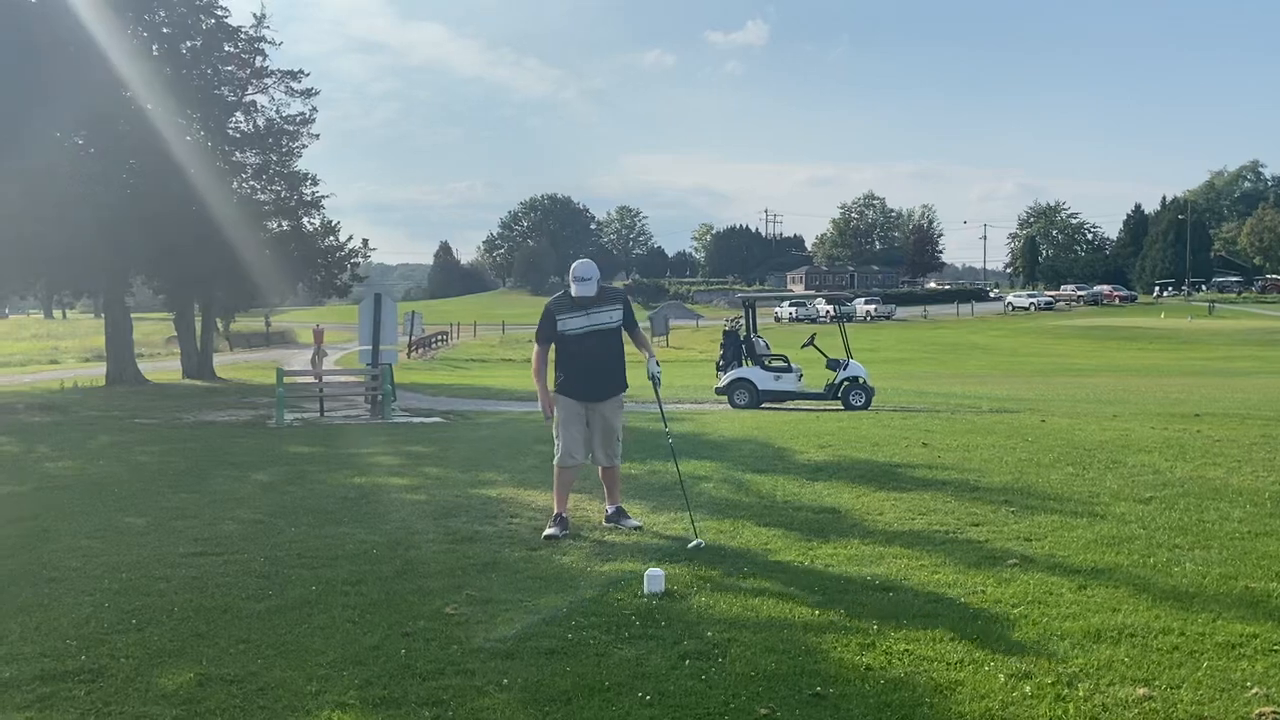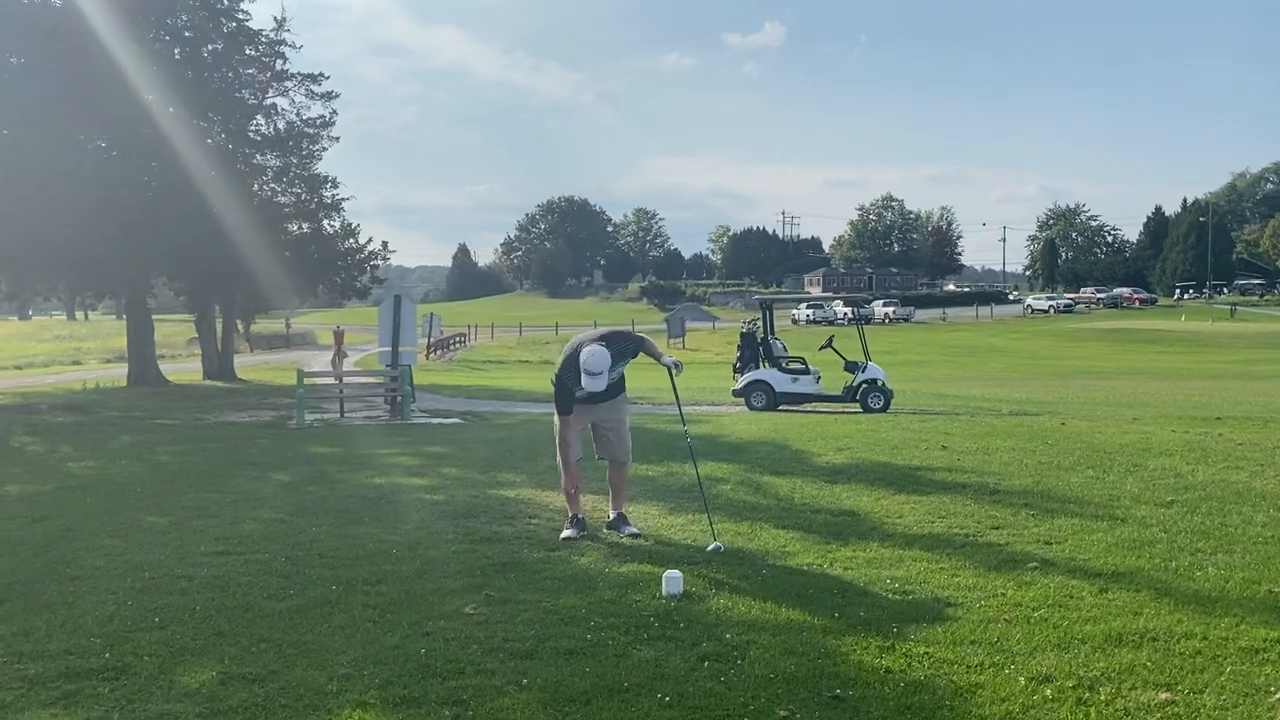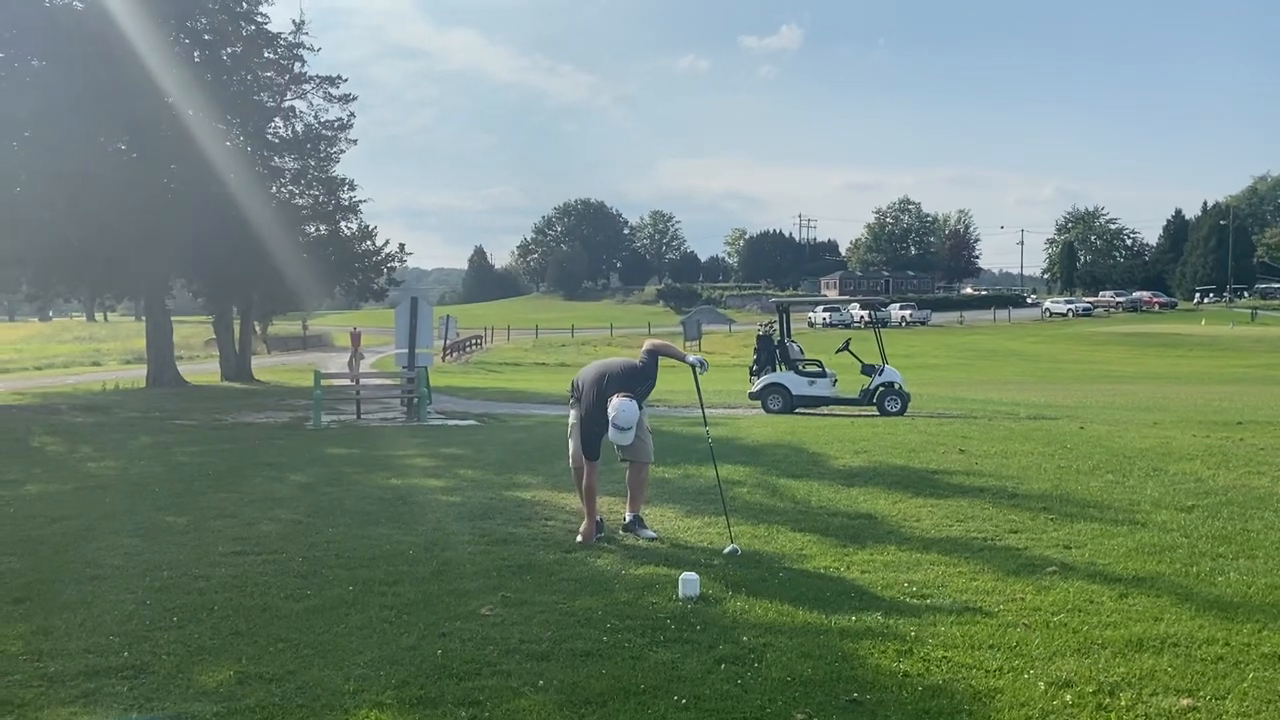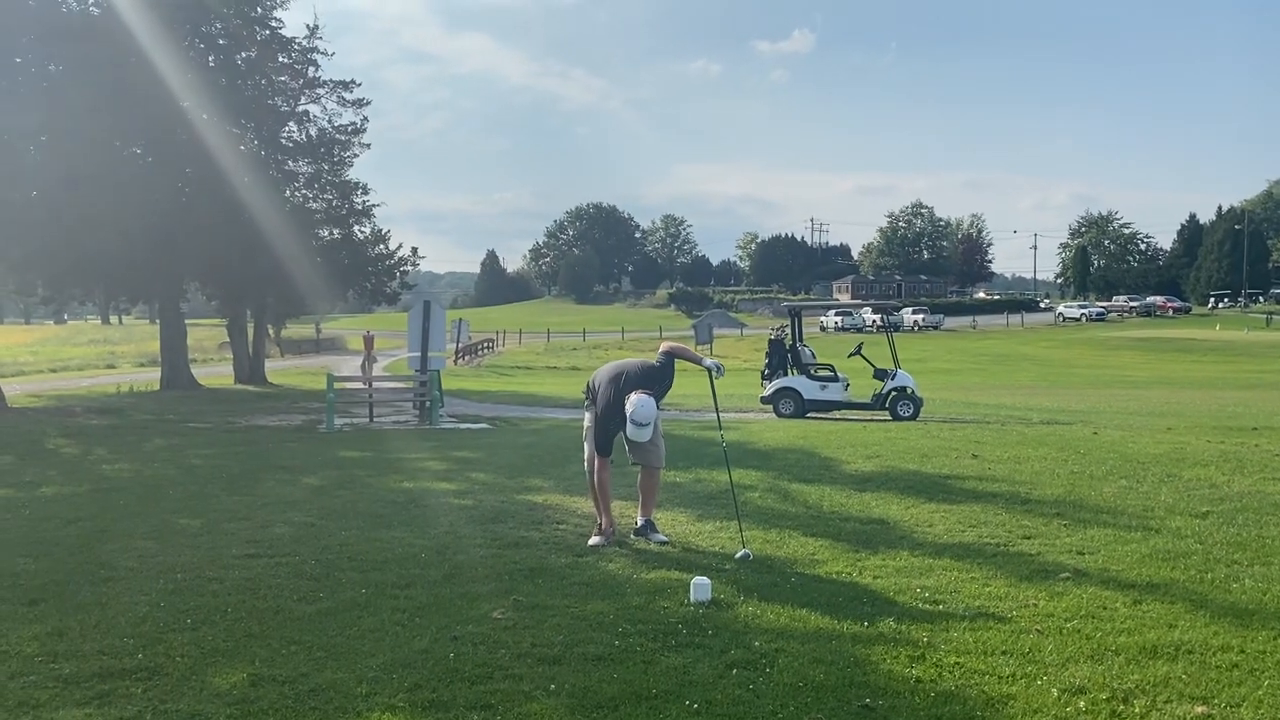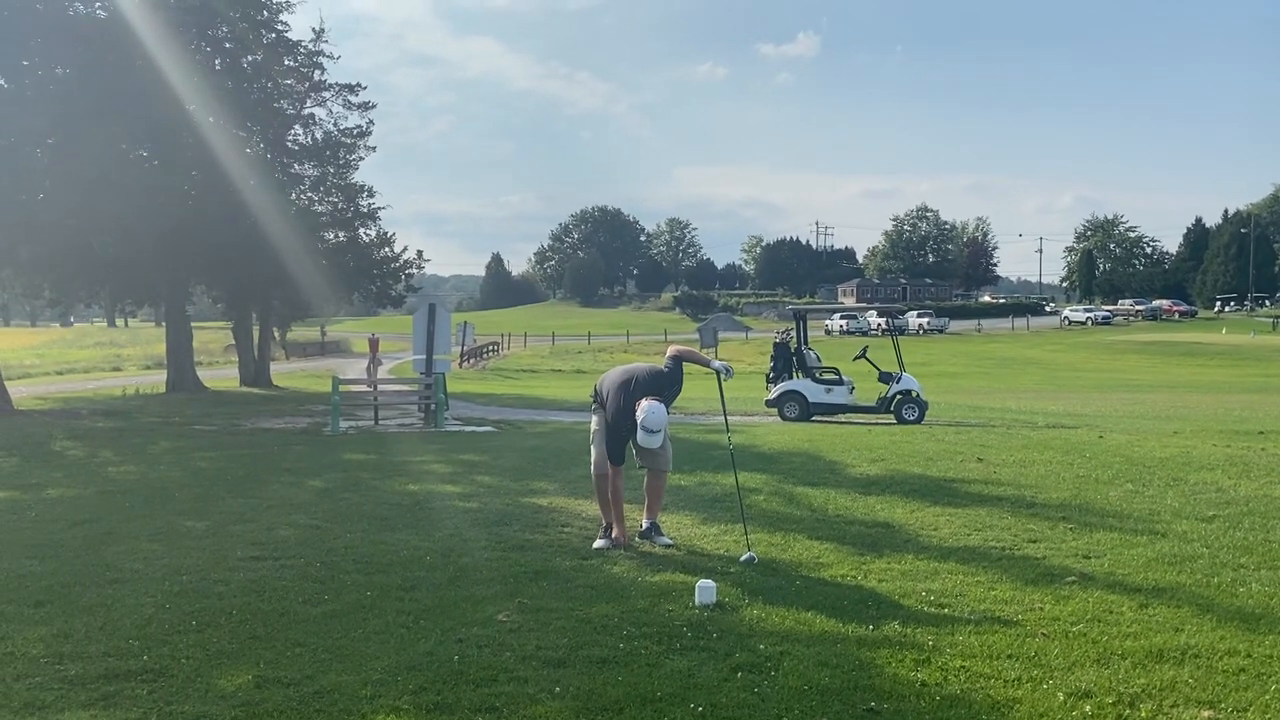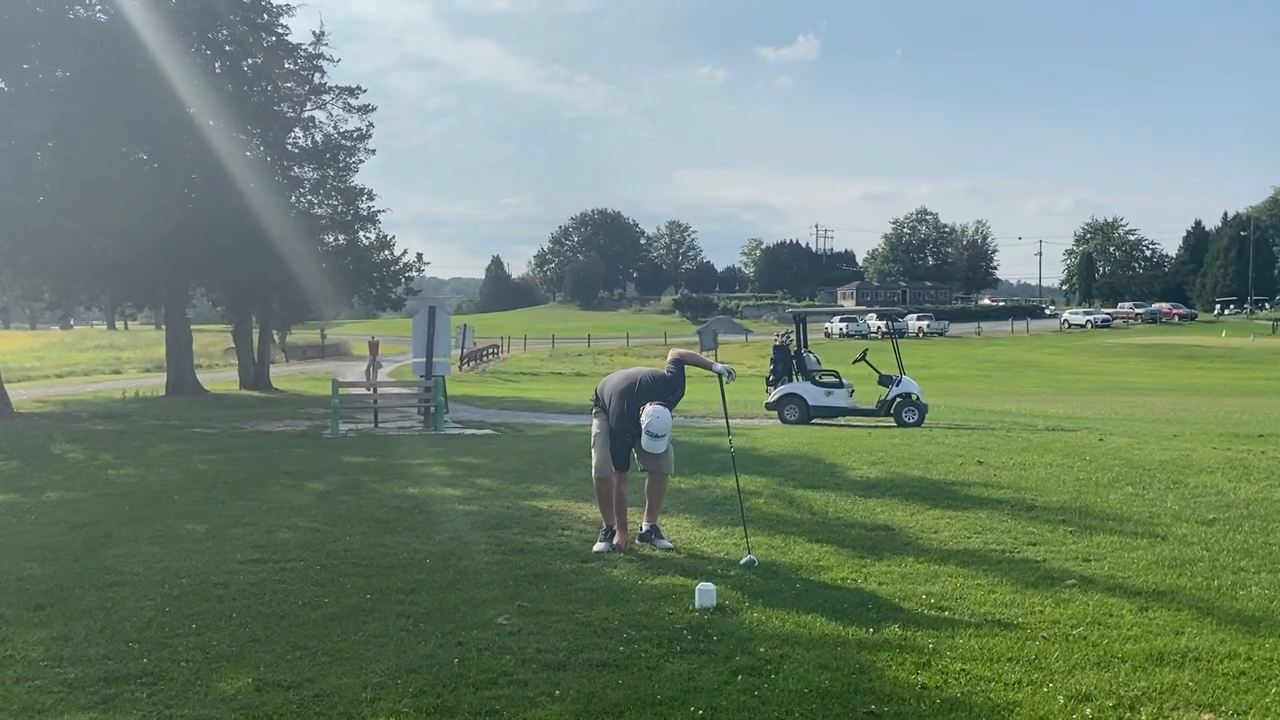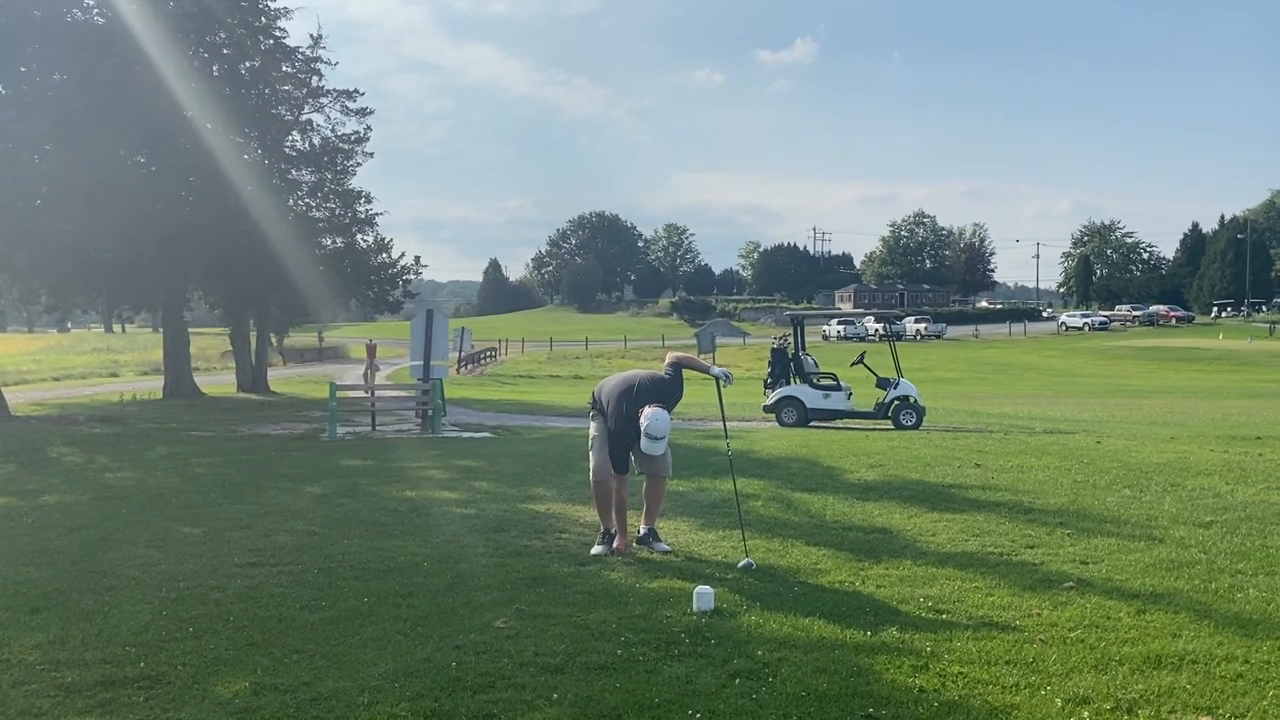
dt=0.5s
person 1, frame 1
left shoulder: (618, 298)
right shoulder: (554, 308)
left elbow: (635, 331)
right elbow: (541, 353)
left wrist: (650, 357)
right wrist: (544, 395)
left hip: (609, 395)
right hip: (568, 397)
left knee: (609, 456)
right knee: (566, 456)
left ankle: (614, 510)
right ankle: (559, 517)
person 1, frame 2
left shoulder: (622, 341)
right shoulder: (567, 372)
left elbow: (642, 340)
right elbow: (564, 426)
left wrist: (662, 357)
right wrist: (566, 474)
left hip: (613, 399)
right hip: (575, 404)
left knee: (620, 456)
right knee: (569, 458)
left ankle: (616, 516)
right ankle: (575, 518)
person 1, frame 3
left shoulder: (643, 376)
right shoulder: (592, 416)
left elbow: (650, 344)
right elbow: (591, 471)
left wrist: (686, 357)
right wrist: (588, 520)
left hip: (629, 393)
right hip: (584, 399)
left knee: (642, 455)
right knee: (579, 459)
left ankle: (633, 518)
right ankle: (594, 520)
person 1, frame 4
left shoulder: (660, 377)
right shoulder: (608, 414)
left elbow: (667, 346)
right elbow: (602, 466)
left wrist: (703, 360)
right wrist: (607, 515)
left hip: (643, 405)
right hip: (599, 400)
left knee: (654, 459)
right knee: (593, 462)
left ankle: (644, 522)
right ankle: (602, 523)
person 1, frame 5
left shoulder: (668, 382)
right shoulder: (619, 422)
left elbow: (674, 350)
right elbow: (616, 475)
left wrist: (711, 362)
right wrist: (619, 524)
right hip: (605, 404)
left knee: (661, 462)
right knee: (601, 466)
left ankle: (649, 525)
right ankle: (608, 526)
person 1, frame 6
left shoulder: (672, 387)
right shoulder: (622, 427)
left elbow: (675, 353)
right elbow: (621, 481)
left wrist: (713, 365)
right wrist: (622, 530)
left hip: (644, 398)
right hip: (607, 407)
left knee: (662, 466)
right knee: (602, 469)
left ankle: (649, 527)
right ankle: (609, 529)
person 1, frame 7
left shoulder: (671, 390)
right shoulder: (622, 431)
left elbow: (673, 356)
right elbow: (620, 484)
left wrist: (710, 369)
right wrist: (622, 534)
left hip: (641, 402)
right hip: (604, 411)
left knee: (660, 469)
right knee: (600, 472)
left ankle: (646, 530)
right ankle: (607, 532)
